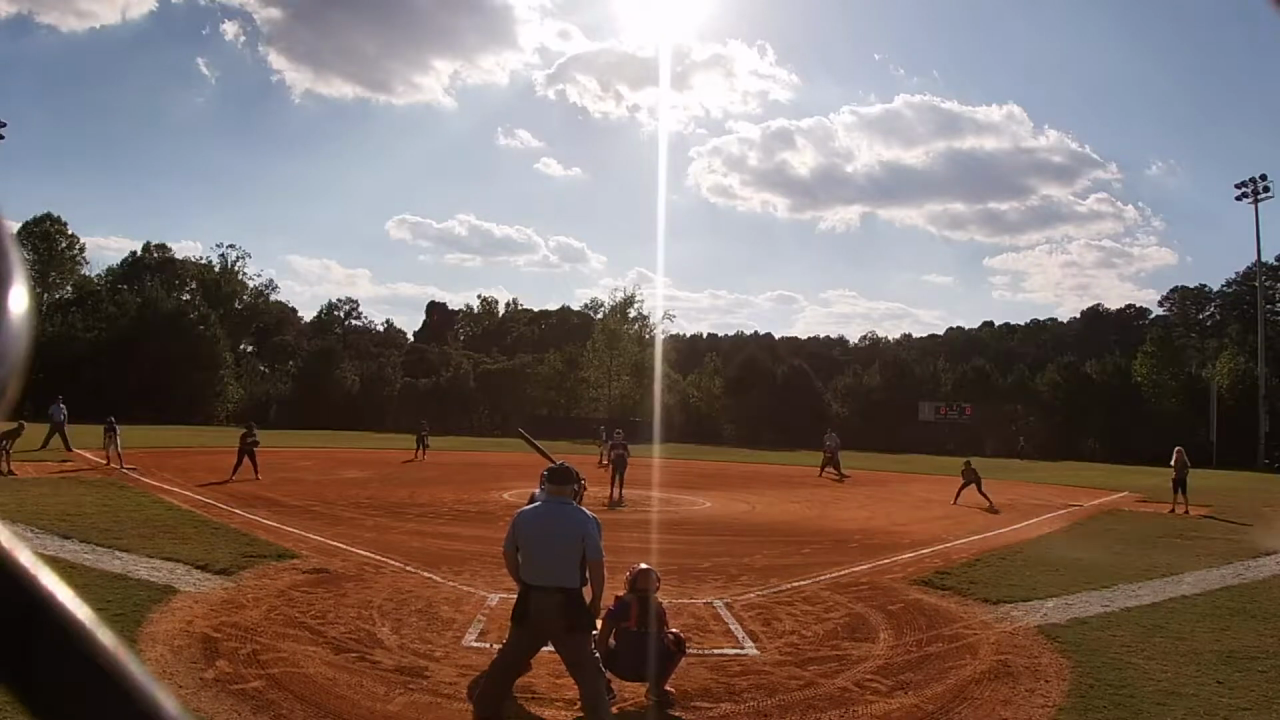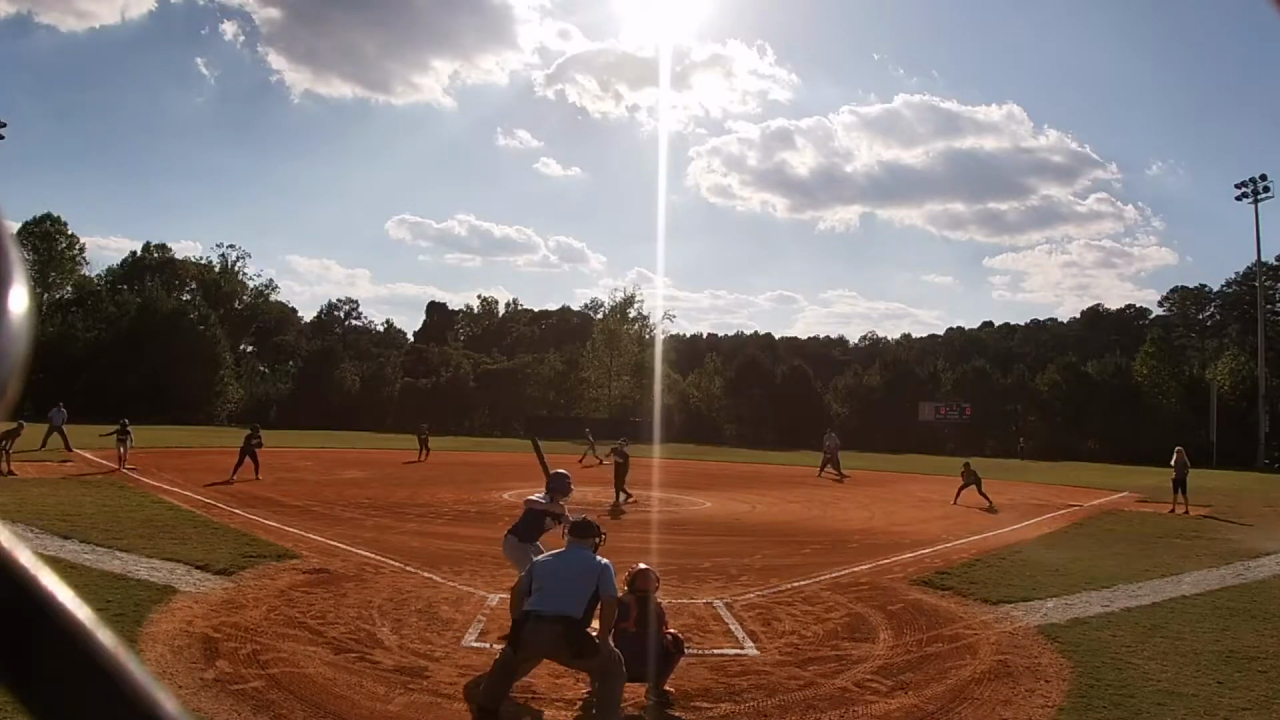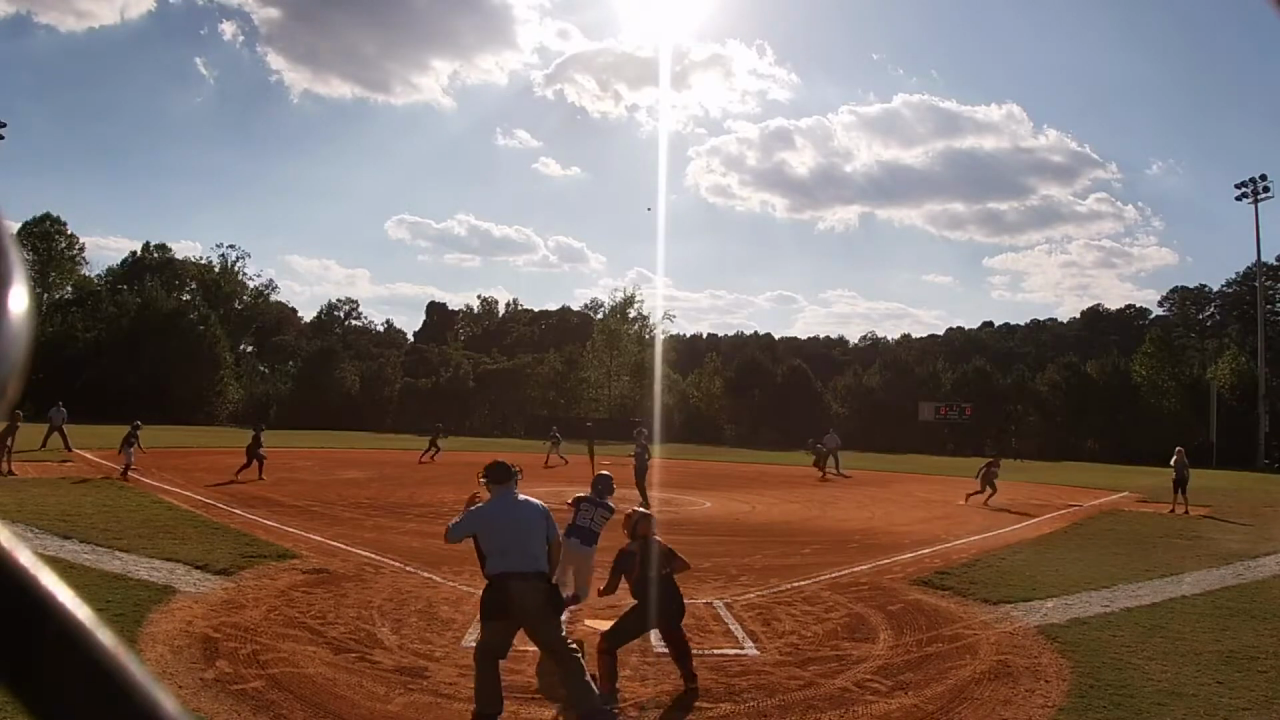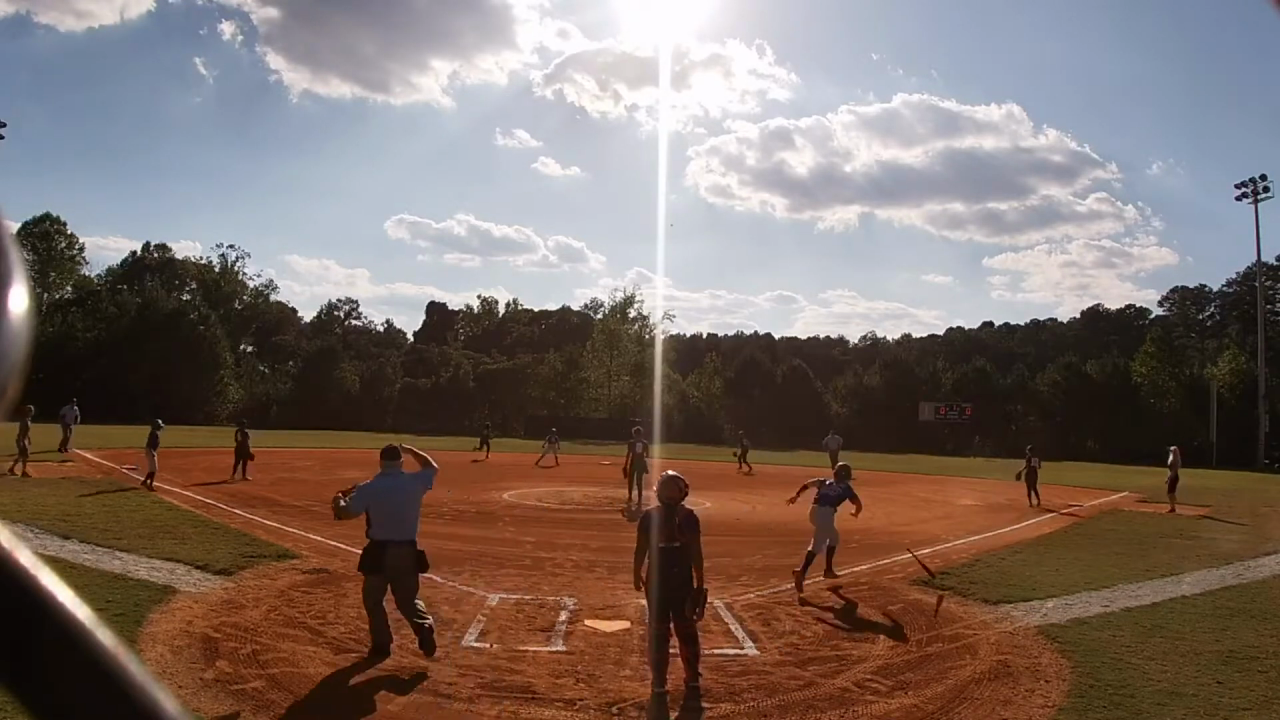
dt=1s
person 1, frame 1
left shoulder: (523, 516)
right shoulder: (585, 520)
left elbow: (509, 555)
right elbow: (596, 565)
right wrist: (596, 600)
left hip: (530, 601)
right hip: (568, 603)
left knee: (509, 658)
right knee: (586, 668)
person 1, frame 2
left shoulder: (542, 560)
right shoulder: (601, 565)
left elbow: (517, 593)
right elbow: (610, 603)
left wrist: (519, 631)
right wrist: (603, 638)
left hip: (529, 631)
right hip: (566, 635)
left knee: (508, 658)
right knee: (611, 665)
person 1, frame 3
left shoulder: (480, 513)
right shoulder: (538, 507)
left elbow: (450, 536)
right elbow: (556, 546)
left hip: (501, 593)
right hip: (538, 590)
left knee: (488, 653)
right knee: (563, 653)
person 1, frame 4
left shoulder: (369, 488)
right shoulder: (415, 482)
left elbow: (346, 514)
right elbow: (433, 467)
left wrist: (338, 503)
right wrist: (408, 449)
left hip: (379, 552)
right hip: (407, 551)
left knee: (373, 600)
right knee: (408, 599)
left ankle: (382, 645)
right ankle: (424, 628)
person 2, frame 1
left shoulder: (621, 604)
right shoulder: (657, 606)
left elbow: (602, 640)
right elbow: (663, 637)
left hip: (622, 668)
right hip: (652, 669)
left knee: (595, 639)
right knee: (677, 640)
right ankle: (657, 689)
person 2, frame 2
left shoulder: (620, 603)
right shoulder: (656, 606)
right elbow: (663, 633)
right hip: (652, 669)
right knee: (675, 640)
right ankle: (656, 689)
person 2, frame 3
left shoulder: (626, 553)
right shoulder: (661, 547)
left elbow: (610, 589)
right elbow: (684, 566)
left wrist: (600, 591)
left hip: (648, 607)
right hip: (674, 605)
left knee: (607, 643)
right knee: (674, 636)
left ankle: (608, 695)
right ankle: (689, 681)
person 2, frame 4
left shoulder: (649, 516)
right shoulder: (688, 516)
left elbow: (641, 550)
right elbow: (696, 553)
left wrist: (638, 576)
right wrist: (700, 584)
left hip: (657, 580)
right hip: (682, 580)
left knee: (659, 632)
right knee: (686, 630)
left ankle: (659, 687)
right ankle: (692, 684)
